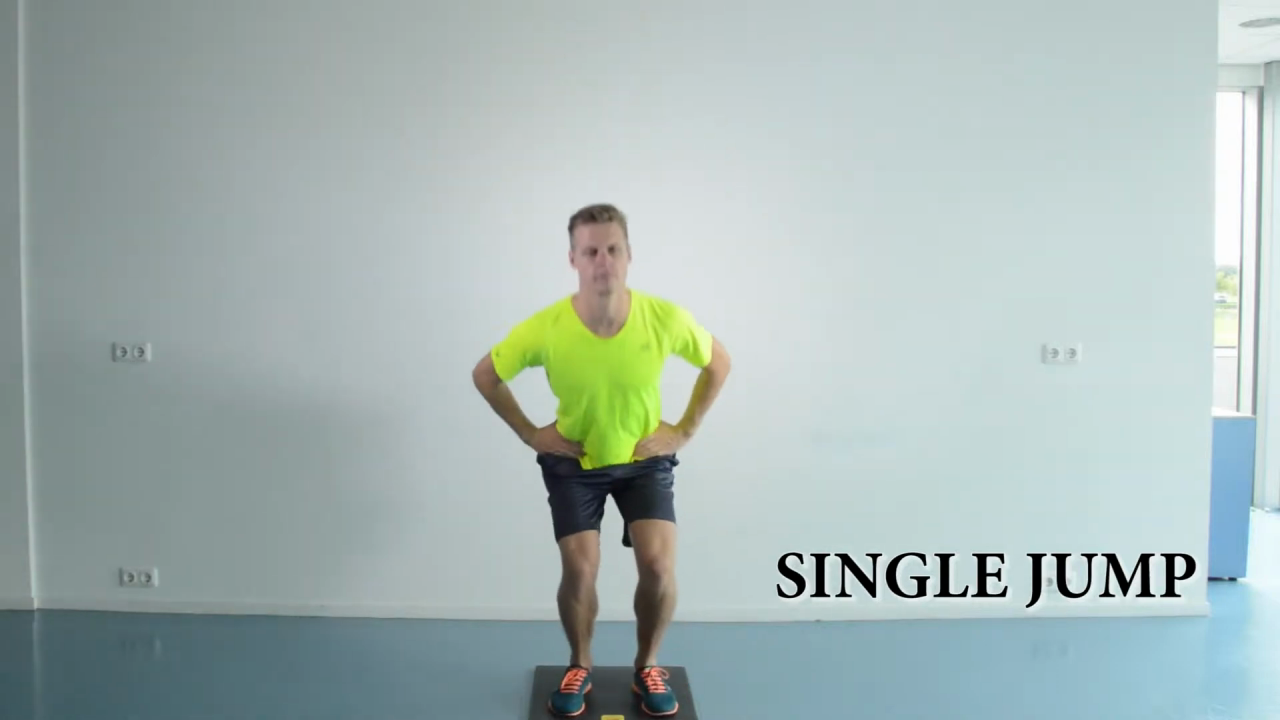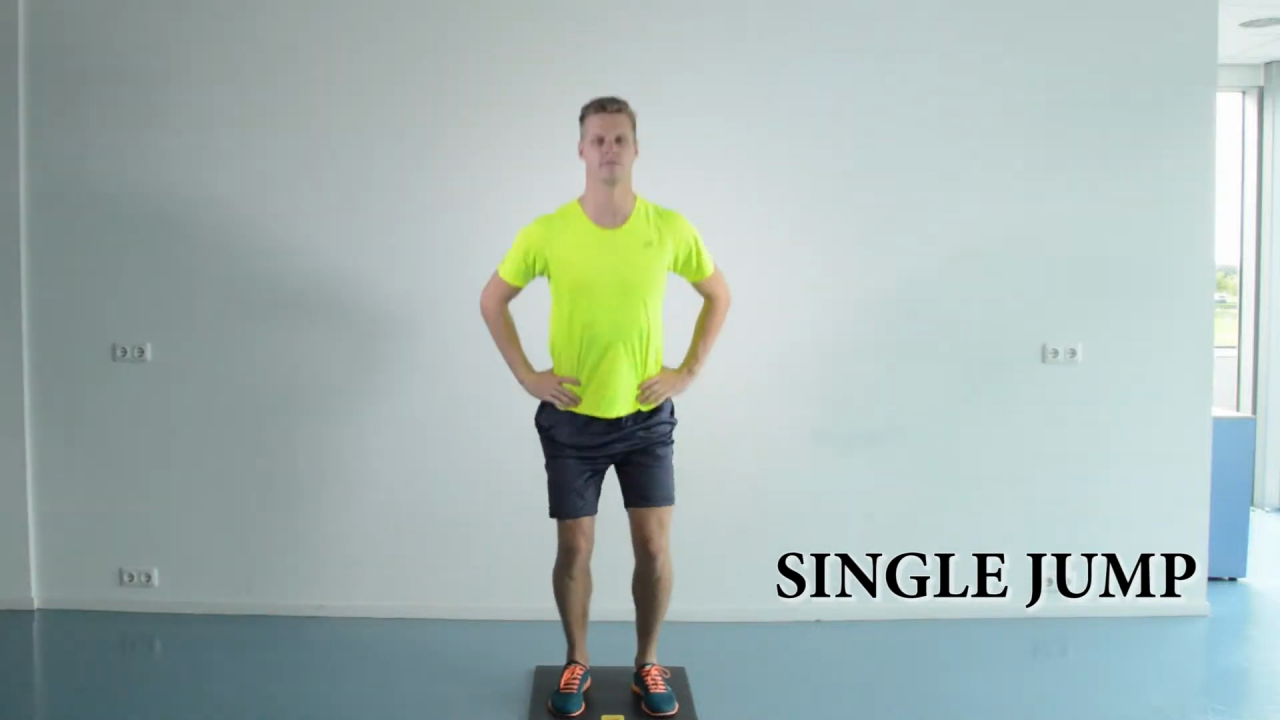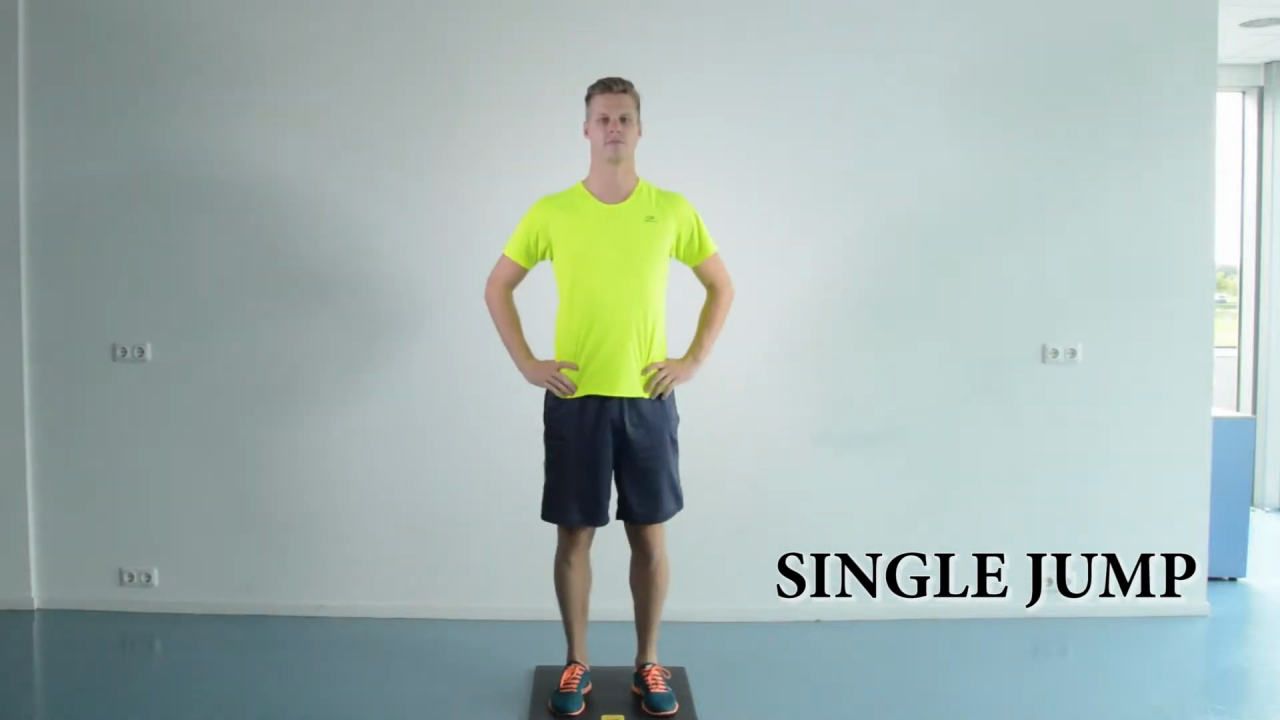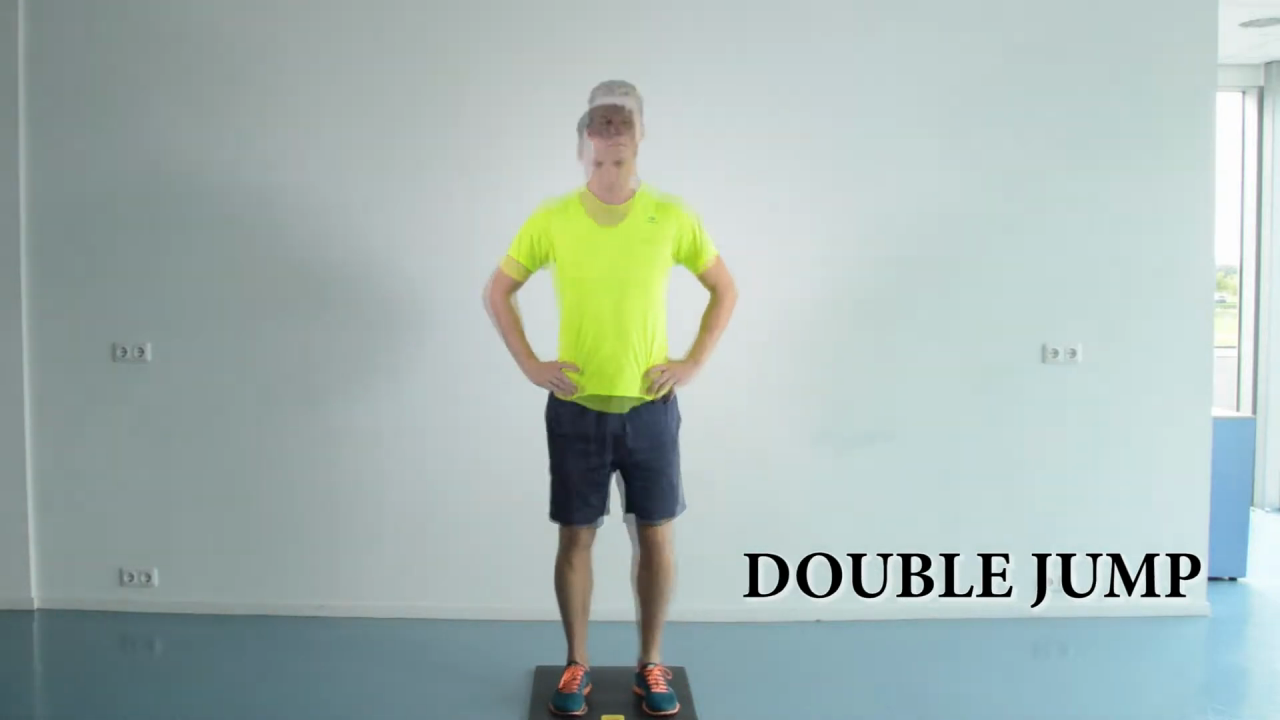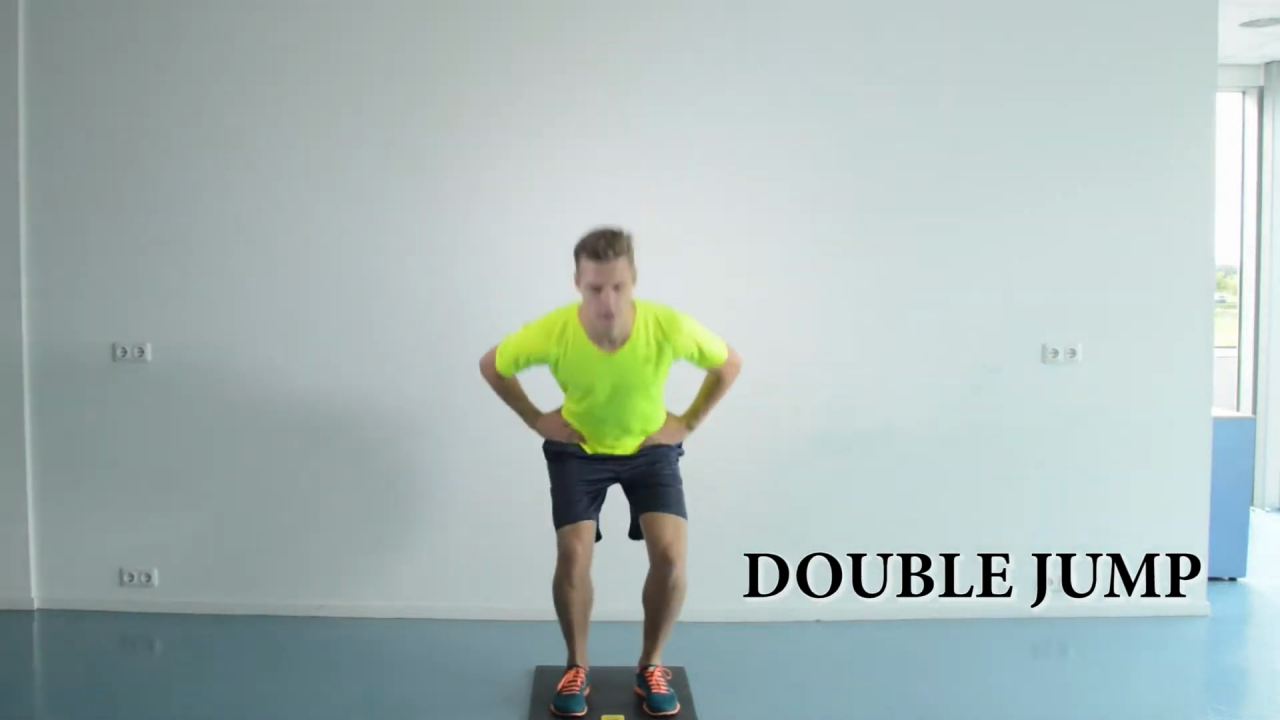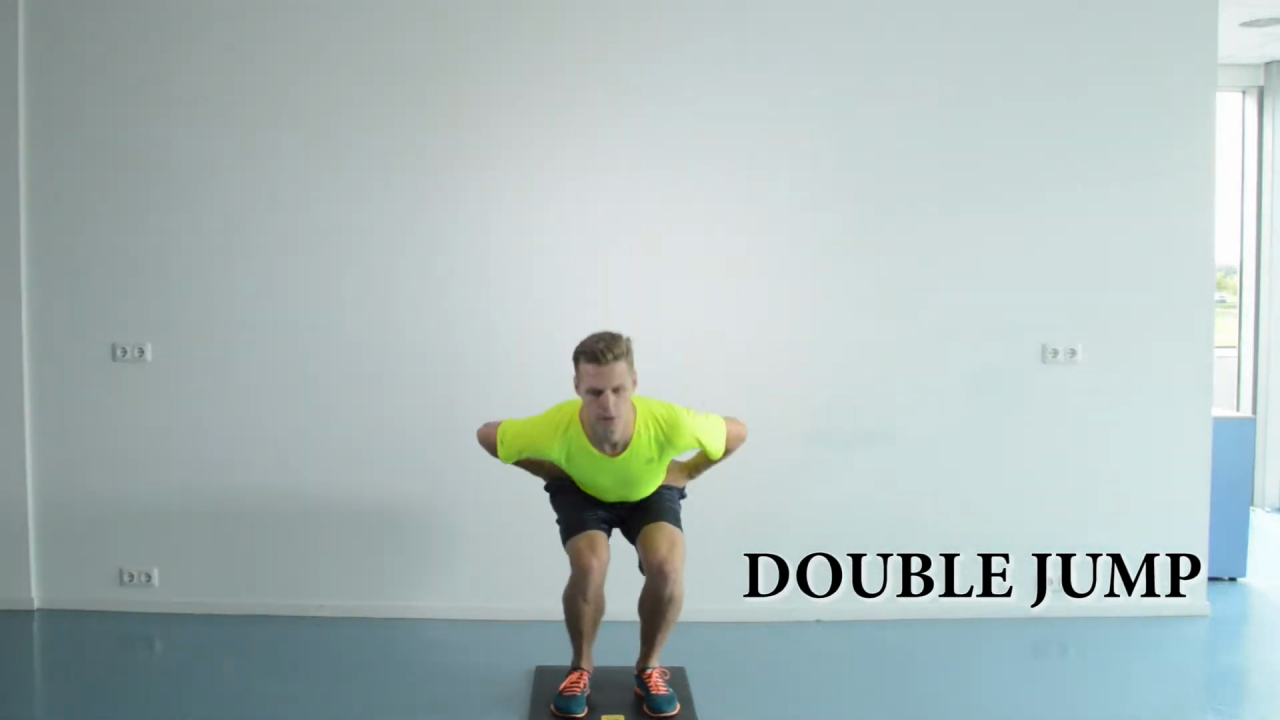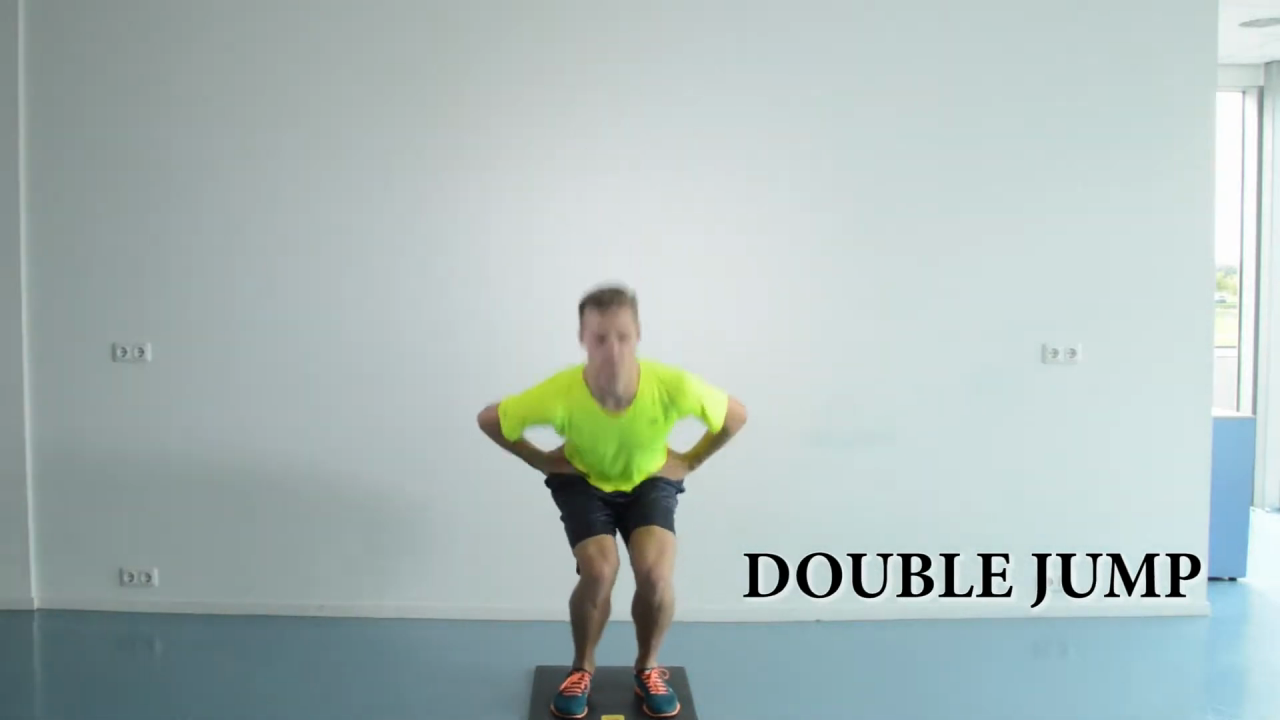
dt=0.3s
person 1, frame 1
left shoulder: (665, 317)
right shoulder: (544, 328)
left elbow: (718, 364)
right elbow: (485, 376)
left wrist: (684, 430)
right wrist: (531, 433)
left hip: (644, 460)
right hip: (573, 462)
left knee: (658, 565)
right knee: (580, 569)
left ankle: (647, 665)
right ankle: (579, 665)
person 1, frame 2
left shoulder: (670, 228)
right shoulder: (547, 232)
left elbow: (718, 295)
right elbow: (492, 300)
left wrist: (688, 371)
right wrist: (527, 376)
left hip: (645, 415)
right hip: (571, 417)
left knee: (653, 547)
right knee: (575, 546)
left ankle: (647, 664)
right ankle: (576, 663)
person 1, frame 3
left shoulder: (672, 210)
right shoulder: (551, 212)
left elbow: (721, 286)
right elbow: (498, 287)
left wrist: (694, 360)
right wrist: (526, 363)
left hip: (647, 400)
right hip: (575, 400)
left knee: (648, 538)
right knee: (575, 537)
left ankle: (648, 663)
right ankle: (577, 664)
person 1, frame 4
left shoulder: (672, 215)
right shoulder: (552, 218)
left elbow: (724, 289)
right elbow: (497, 291)
left wrist: (693, 361)
right wrist: (530, 364)
left hip: (649, 403)
right hip: (577, 405)
left knee: (656, 537)
right knee: (576, 538)
left ankle: (650, 664)
right ankle: (577, 664)
person 1, frame 5
left shoulder: (669, 328)
right shoulder: (551, 334)
left elbow: (729, 363)
right elbow: (492, 366)
left wrist: (689, 421)
right wrist: (537, 420)
left hip: (649, 447)
right hip: (578, 449)
left knee: (671, 553)
right knee: (573, 555)
left ankle: (652, 666)
right ankle: (576, 666)
person 1, frame 6
left shoulder: (670, 423)
right shoulder: (554, 429)
left elbow: (737, 431)
right elbow: (487, 434)
left wrist: (689, 471)
right wrist: (544, 469)
left hip: (650, 493)
right hip: (582, 493)
left knee: (666, 566)
right knee: (589, 565)
left ankle: (649, 667)
right ankle: (581, 666)
person 1, frame 7
left shoulder: (673, 387)
right shoulder: (559, 394)
left elbow: (736, 415)
right elbow: (489, 419)
left wrist: (689, 462)
right wrist: (543, 460)
left hip: (648, 484)
right hip: (584, 485)
left knee: (656, 573)
right knee: (598, 572)
left ankle: (648, 666)
right ankle: (582, 667)
